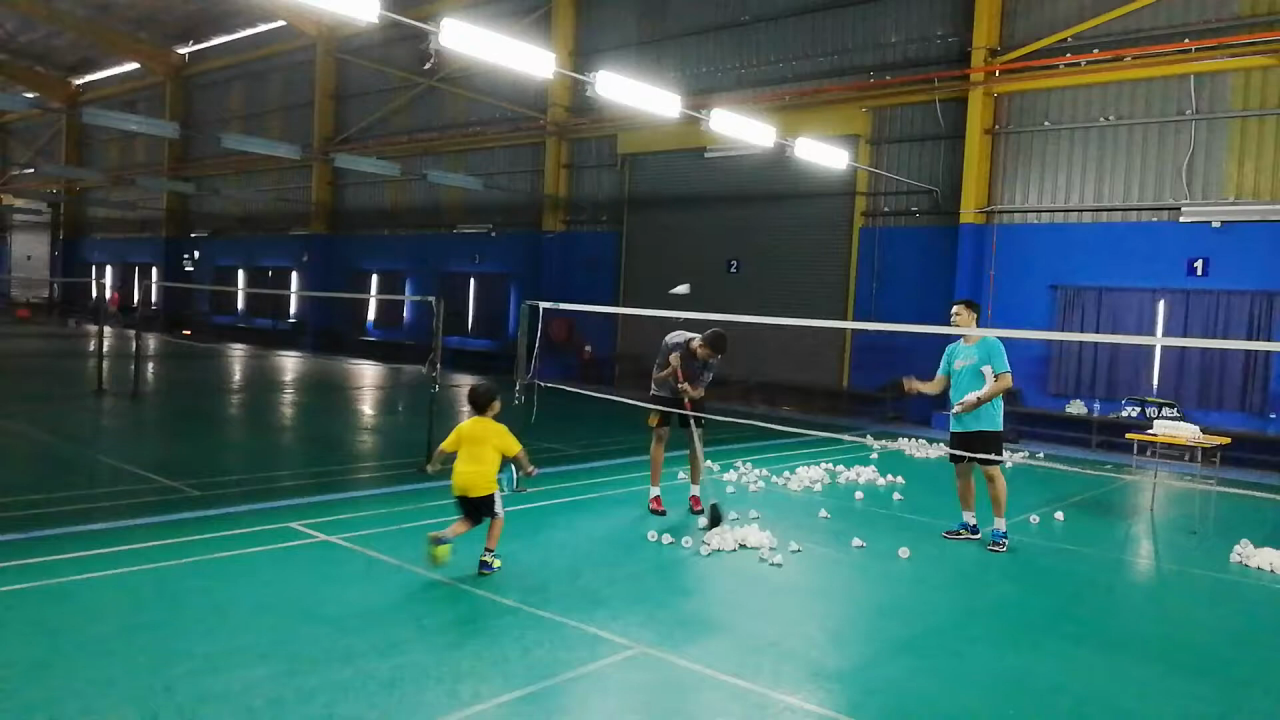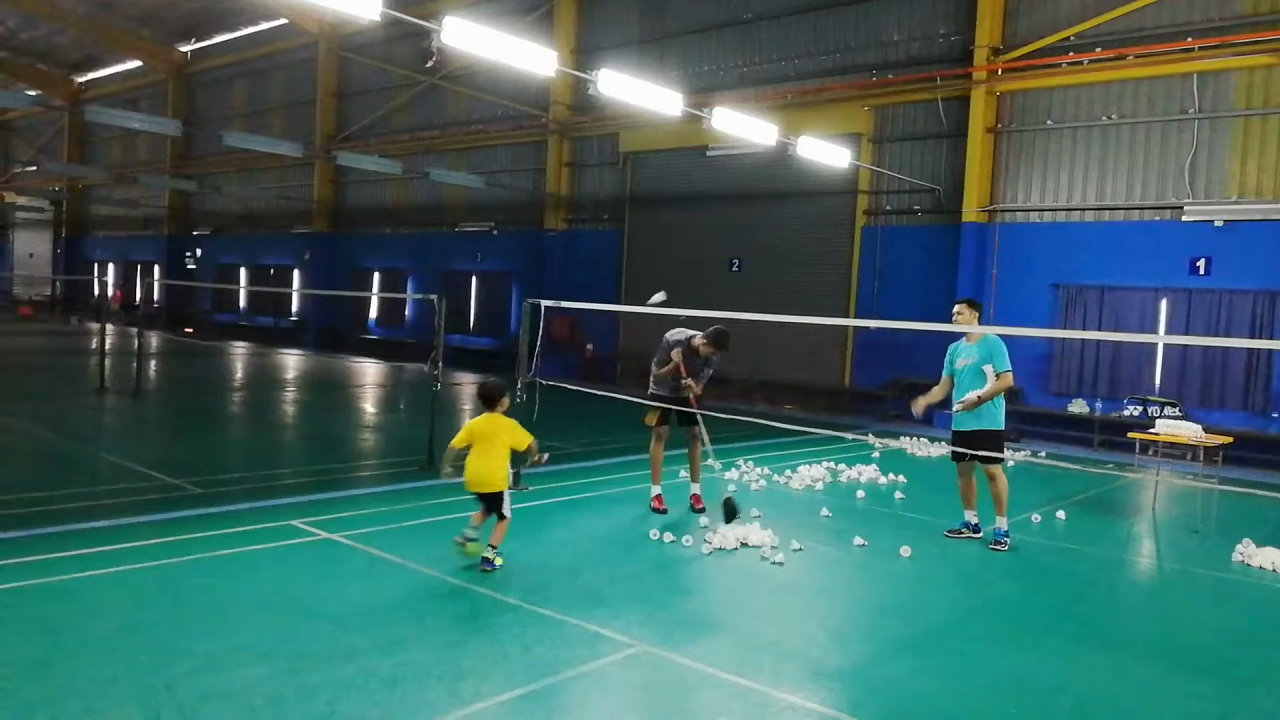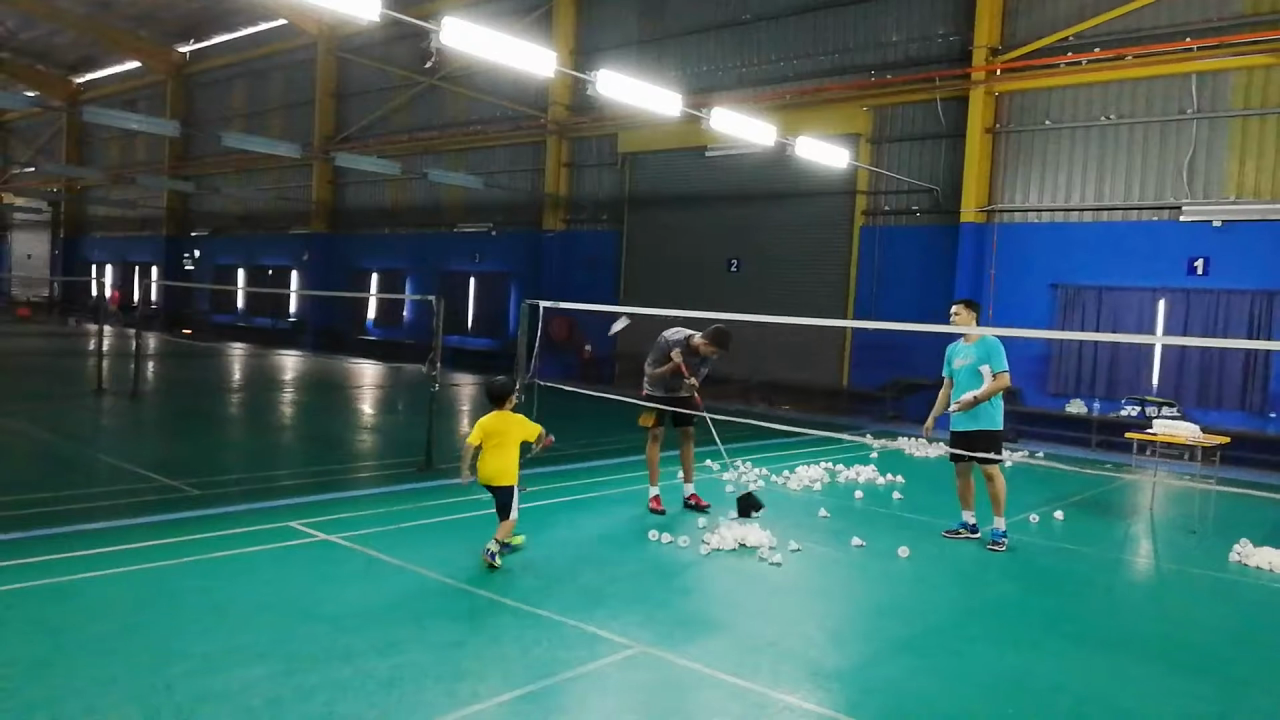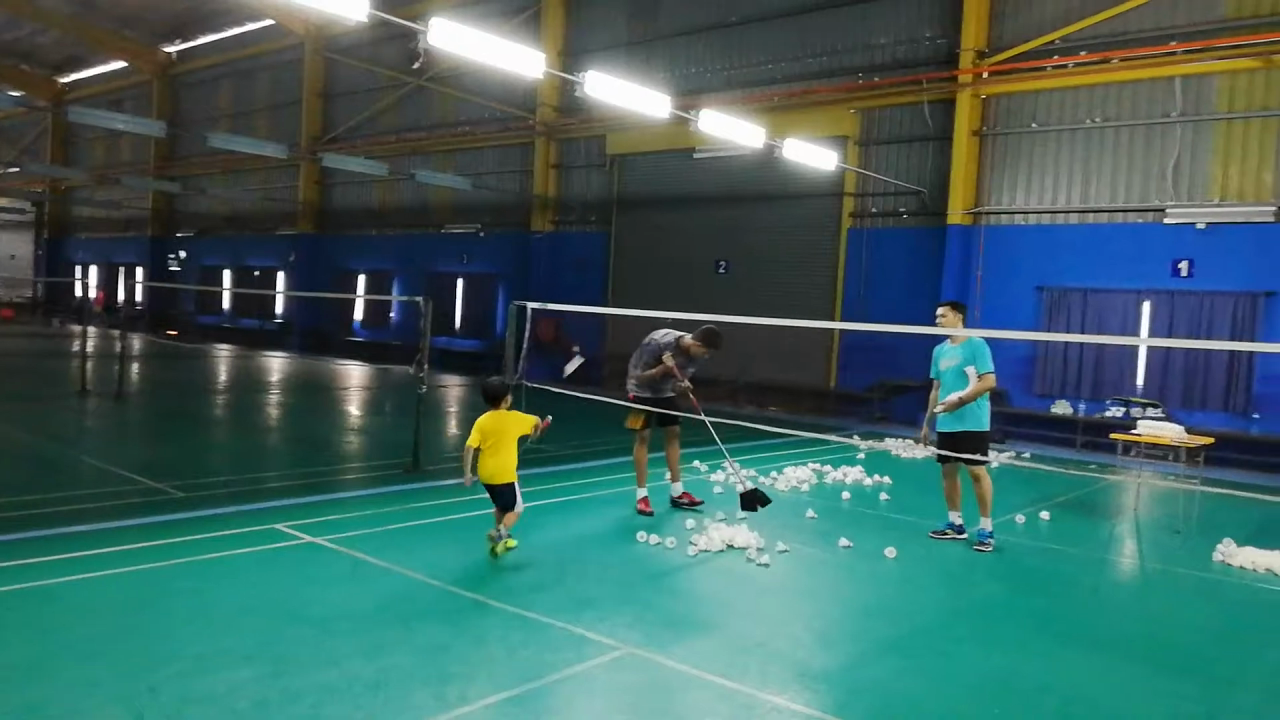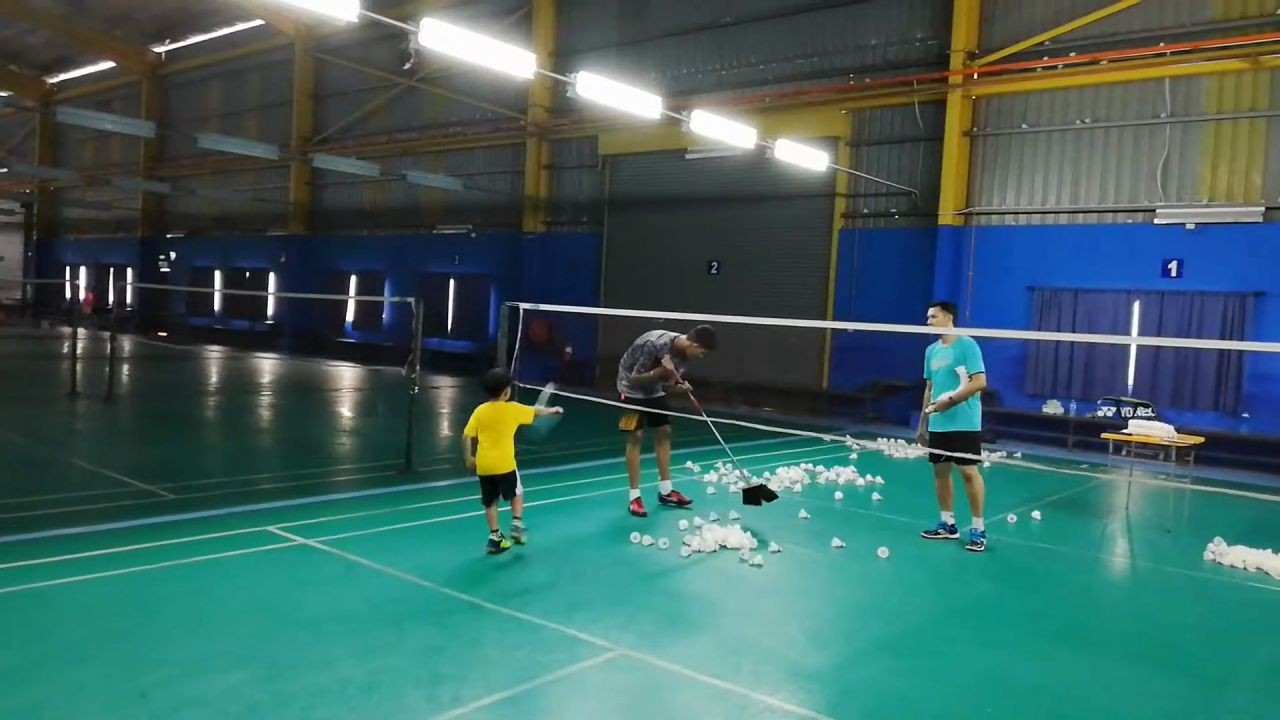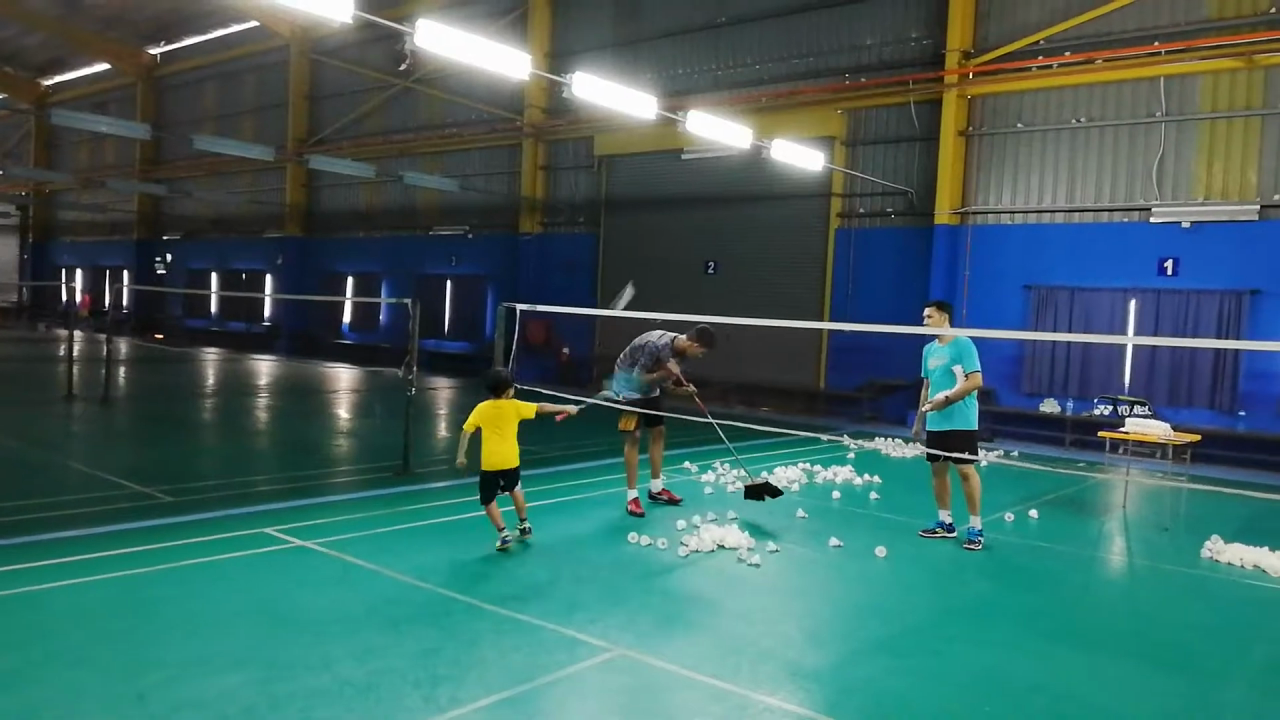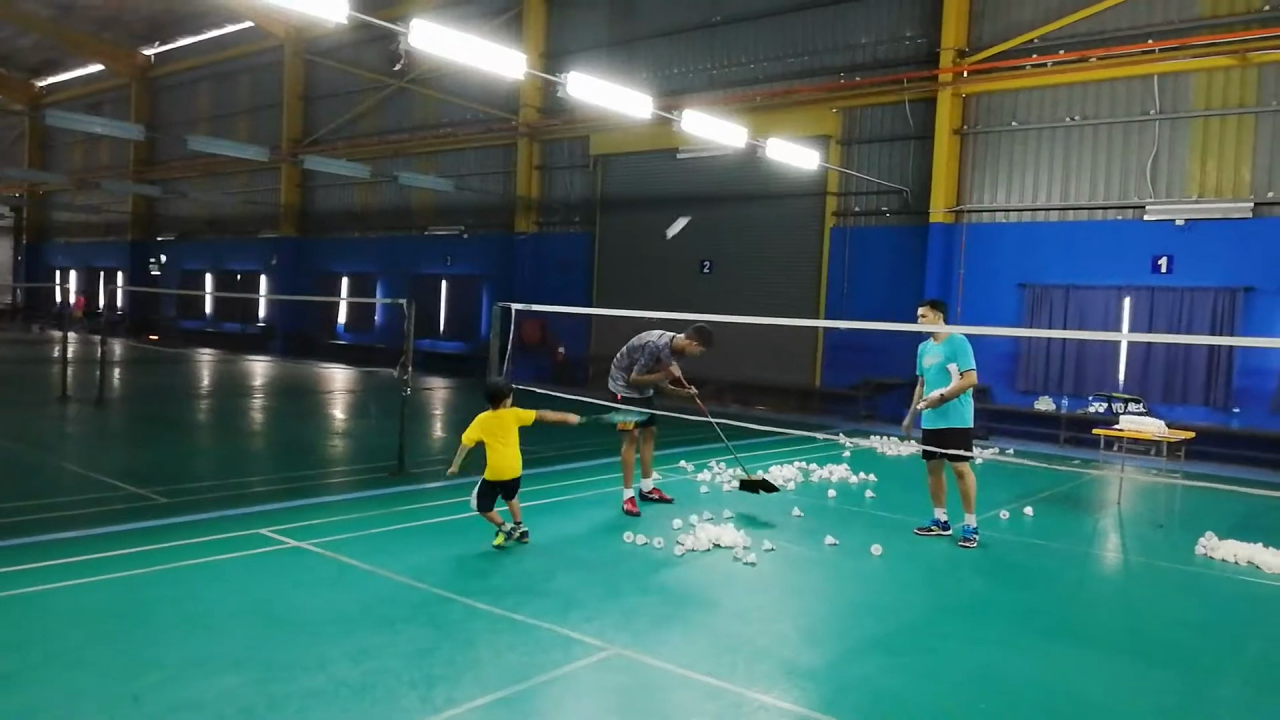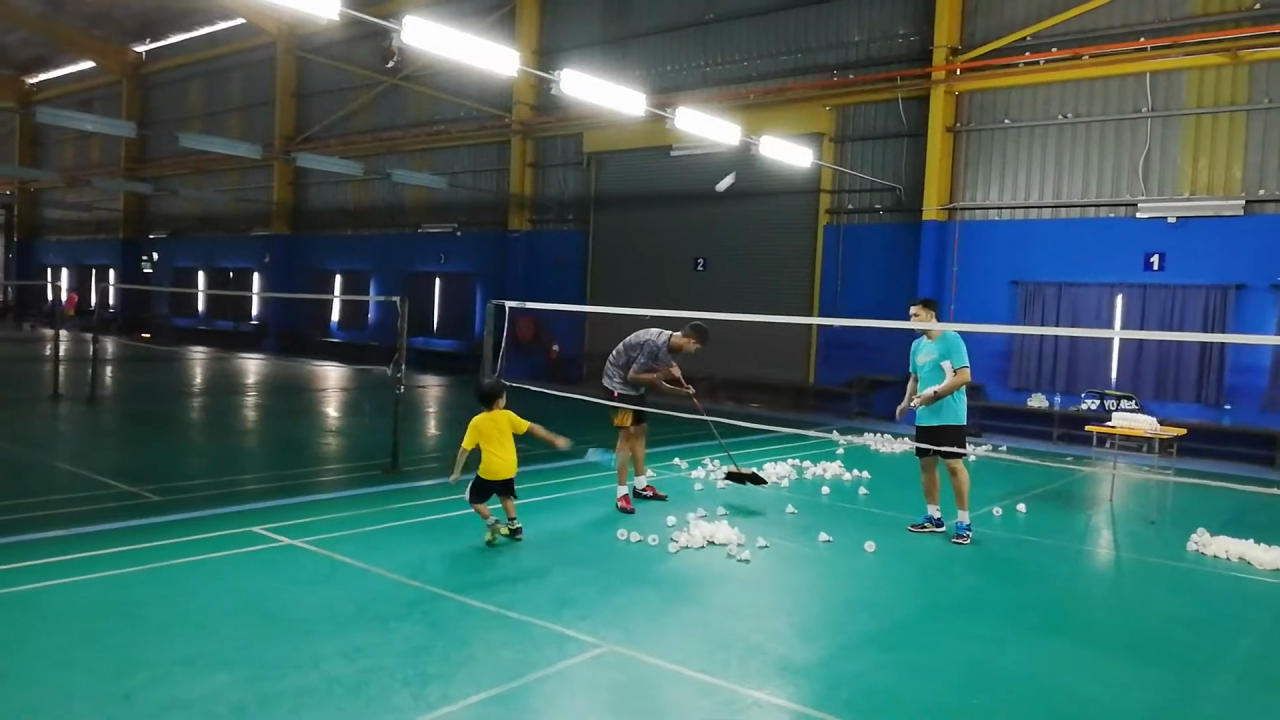
dt=0.1s
person 1, frame 1
left shoulder: (992, 344)
right shoulder: (952, 350)
left elbow: (1006, 381)
right elbow: (939, 384)
left wrist: (977, 401)
right wrist: (918, 387)
left hip: (986, 423)
right hip: (958, 424)
left knee: (992, 472)
right knee: (962, 471)
left ankle: (1000, 530)
right ankle: (969, 524)
person 1, frame 2
left shoulder: (993, 343)
right shoulder: (954, 349)
left elbow: (1007, 380)
right elbow: (945, 386)
left wrist: (977, 399)
right wrist: (925, 400)
left hip: (988, 421)
right hip: (960, 422)
left knee: (993, 470)
right knee: (963, 470)
left ankle: (1002, 528)
right ankle: (971, 523)
person 1, frame 3
left shoulder: (991, 344)
right shoulder: (952, 349)
left elbow: (1003, 381)
right elbow: (947, 387)
left wrist: (973, 399)
right wrist: (933, 417)
left hip: (986, 422)
right hip: (959, 422)
left knee: (991, 471)
right knee: (962, 470)
left ankle: (1000, 529)
right ankle: (969, 523)
person 1, frame 4
left shoulder: (977, 346)
right shoulder: (939, 350)
left elbow: (989, 382)
left wrist: (959, 400)
right wrist: (927, 421)
left hip: (972, 423)
right hip: (946, 423)
left knee: (977, 471)
right knee: (948, 471)
left ankle: (986, 529)
right ankle: (955, 524)
person 1, frame 5
left shoulder: (967, 345)
right shoulder: (932, 350)
left elbow: (979, 382)
left wrist: (949, 401)
right wrist: (923, 421)
left hip: (963, 423)
right hip: (938, 423)
left knee: (969, 471)
right knee: (940, 471)
left ankle: (978, 529)
right ankle: (948, 524)
person 1, frame 6
left shoulder: (963, 345)
right shoulder: (928, 349)
left elbow: (976, 381)
left wrist: (946, 399)
right wrist: (919, 418)
left hip: (960, 422)
right hip: (935, 423)
left knee: (966, 470)
right knee: (938, 469)
left ankle: (976, 528)
right ankle: (945, 522)
person 1, frame 7
left shoulder: (958, 343)
right shoulder: (924, 348)
left elbow: (971, 379)
left wrist: (940, 397)
right wrist: (913, 410)
left hip: (956, 419)
right hip: (931, 420)
left knee: (961, 468)
right knee: (933, 467)
left ankle: (970, 525)
right ankle: (941, 520)
person 1, frame 8
left shoulder: (952, 340)
right shoulder: (917, 345)
left elbow: (964, 376)
left wrist: (934, 394)
right wrist: (907, 401)
left hip: (949, 416)
right hip: (924, 417)
left knee: (954, 465)
right knee: (927, 464)
left ankle: (964, 522)
right ankle: (934, 517)
person 2, frame 1
left shoulder: (712, 357)
right shoulder: (672, 343)
left elbow: (700, 390)
right elbow: (657, 379)
left wrist: (691, 393)
right wrist: (672, 369)
left hip: (691, 393)
right hip: (664, 391)
right knee: (660, 435)
left ankle: (695, 494)
right ankle: (654, 494)
person 2, frame 2
left shoulder: (712, 354)
right shoulder: (672, 340)
left elbow: (700, 386)
right elbow: (655, 376)
left wrist: (694, 388)
right wrist: (673, 365)
left hip: (689, 391)
right hip: (662, 389)
left knee: (695, 434)
right knee: (659, 433)
left ankle: (695, 493)
right ankle: (655, 493)
person 2, frame 3
left shoulder: (706, 354)
right shoulder: (670, 340)
left elbow: (693, 382)
right elbow: (651, 375)
left wrist: (692, 385)
right wrist: (672, 365)
left hip: (680, 391)
right hip: (656, 389)
left knee: (688, 434)
right knee: (656, 434)
left ankle: (689, 493)
right ankle: (654, 494)
person 2, frame 4
left shoulder: (693, 353)
right shoulder: (659, 342)
left elbow: (680, 382)
right elbow: (640, 377)
left wrist: (683, 386)
right wrist: (663, 368)
left hip: (665, 390)
right hip: (642, 389)
left knee: (673, 433)
right knee: (643, 436)
left ankle: (677, 492)
right ankle: (642, 495)
person 2, frame 5
left shoulder: (682, 352)
right shoulder: (655, 345)
left elbow: (667, 381)
right elbow: (635, 378)
left wrist: (679, 387)
right wrist: (660, 371)
left hip: (654, 390)
right hip: (632, 389)
left knee: (664, 433)
right knee: (636, 437)
left ankle: (666, 490)
right ankle: (634, 496)
person 2, frame 6
left shoulder: (680, 351)
right shoulder: (655, 345)
left elbow: (665, 383)
right elbow: (636, 379)
left wrist: (681, 389)
right wrist: (663, 373)
left hip: (650, 390)
right hip: (629, 388)
left knee: (658, 432)
right knee: (634, 437)
left ankle: (656, 489)
right ankle: (632, 496)
person 2, frame 7
left shoulder: (675, 350)
right shoulder: (656, 345)
left elbow: (659, 382)
right elbow: (634, 378)
left wrist: (681, 391)
right wrist: (663, 375)
left hip: (643, 390)
right hip: (624, 386)
left knee: (649, 433)
right knee: (632, 436)
left ankle: (647, 488)
right ankle: (628, 496)
person 2, frame 8
left shoulder: (671, 347)
right shoulder: (654, 344)
left elbow: (654, 381)
right elbow: (632, 376)
left wrist: (678, 390)
right wrist: (662, 374)
left hip: (635, 387)
right hip: (619, 383)
left knee: (641, 430)
right knee: (627, 432)
left ankle: (641, 485)
right ankle: (622, 493)
person 3, frame 1
left shoulder: (463, 427)
right shoulder: (498, 430)
left elbow: (442, 450)
right elbow: (518, 453)
left wrist: (433, 465)
right wrist: (526, 467)
left hip: (461, 484)
right hip: (483, 484)
left knee: (469, 521)
right knee: (497, 517)
left ankle: (442, 537)
right ankle: (487, 559)
person 3, frame 2
left shoulder: (473, 423)
right shoulder: (509, 425)
left elbow: (453, 446)
right elbow: (530, 443)
left wrist: (446, 466)
right wrist: (536, 456)
left hip: (473, 479)
right hip: (494, 481)
left knee: (488, 508)
right knee: (504, 518)
left ankle: (469, 533)
right ankle: (490, 555)
person 3, frame 3
left shoulder: (484, 422)
right shoulder: (518, 420)
left elbow: (469, 446)
right elbow: (540, 432)
left wrist: (465, 470)
right wrist: (541, 442)
left hip: (485, 475)
right hip: (505, 476)
left knee: (504, 506)
right knee: (509, 518)
left ankle: (507, 538)
right ankle: (492, 548)
person 3, frame 4
left shoulder: (481, 421)
right shoulder: (514, 418)
left elbow: (469, 447)
right elbow: (537, 421)
left wrist: (467, 472)
left hip: (485, 474)
right hip: (504, 474)
left knee: (501, 504)
right knee: (515, 509)
right ankle: (500, 533)
person 3, frame 5
left shoulder: (479, 411)
right shoulder: (512, 409)
left elbow: (467, 437)
right elbow: (537, 411)
left wrist: (469, 457)
right wrist: (554, 410)
left hip: (484, 466)
right hip: (505, 465)
left knee: (490, 502)
right knee: (515, 494)
left ankle: (495, 537)
right ankle: (517, 524)
person 3, frame 6
left shoulder: (481, 408)
right shoulder: (514, 406)
left elbow: (466, 432)
right elbow: (541, 408)
left wrist: (461, 455)
right wrist: (567, 408)
left hip: (490, 463)
right hip: (510, 461)
left knee: (488, 501)
right knee: (514, 490)
left ankle: (504, 534)
right ankle: (524, 525)
person 3, frame 7
left shoulder: (481, 420)
right shoulder: (513, 414)
left elbow: (465, 443)
right elbow: (540, 415)
left wrist: (455, 466)
left hip: (495, 472)
right hip: (514, 469)
left knee: (482, 507)
right knee: (509, 498)
left ankle: (505, 529)
right ankle: (520, 529)
person 3, frame 8
left shoulder: (476, 423)
right shoulder: (507, 416)
left elbow: (465, 449)
right elbow: (533, 429)
left wrist: (456, 472)
right wrist: (555, 439)
left hip: (489, 471)
right hip: (508, 469)
left knee: (474, 499)
right knee: (505, 495)
left ankle: (492, 523)
right ankle: (514, 526)
